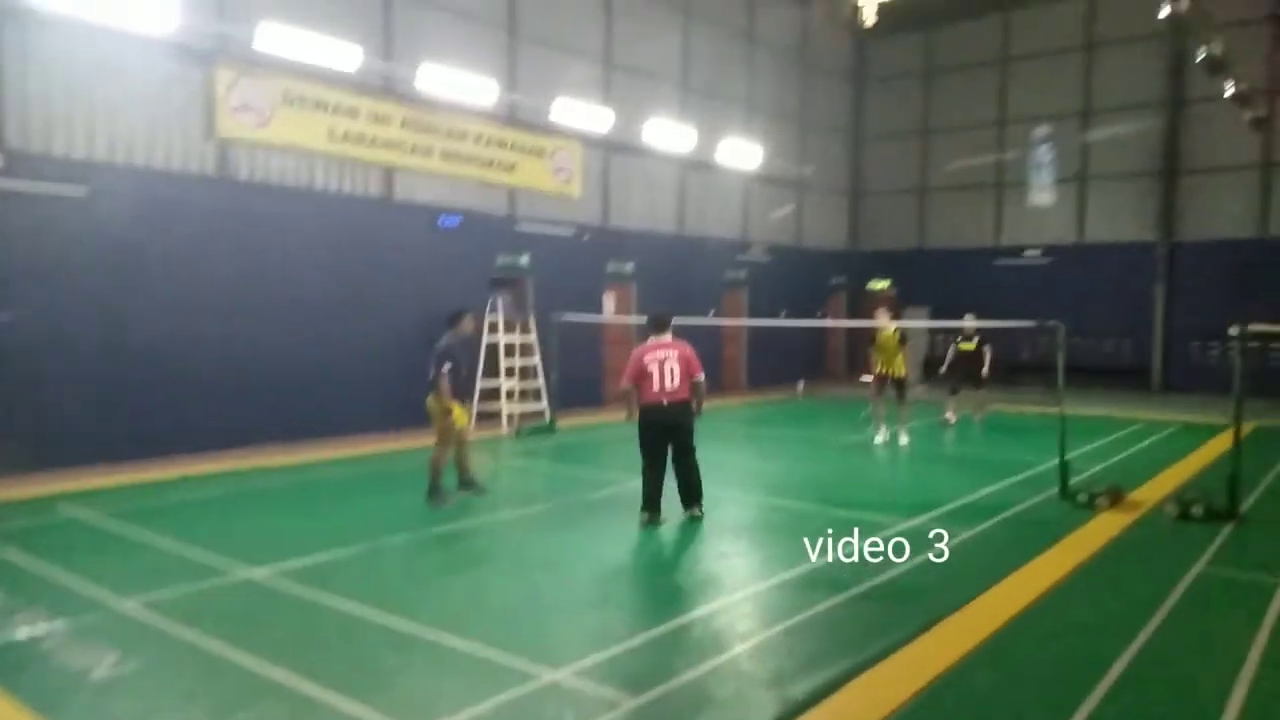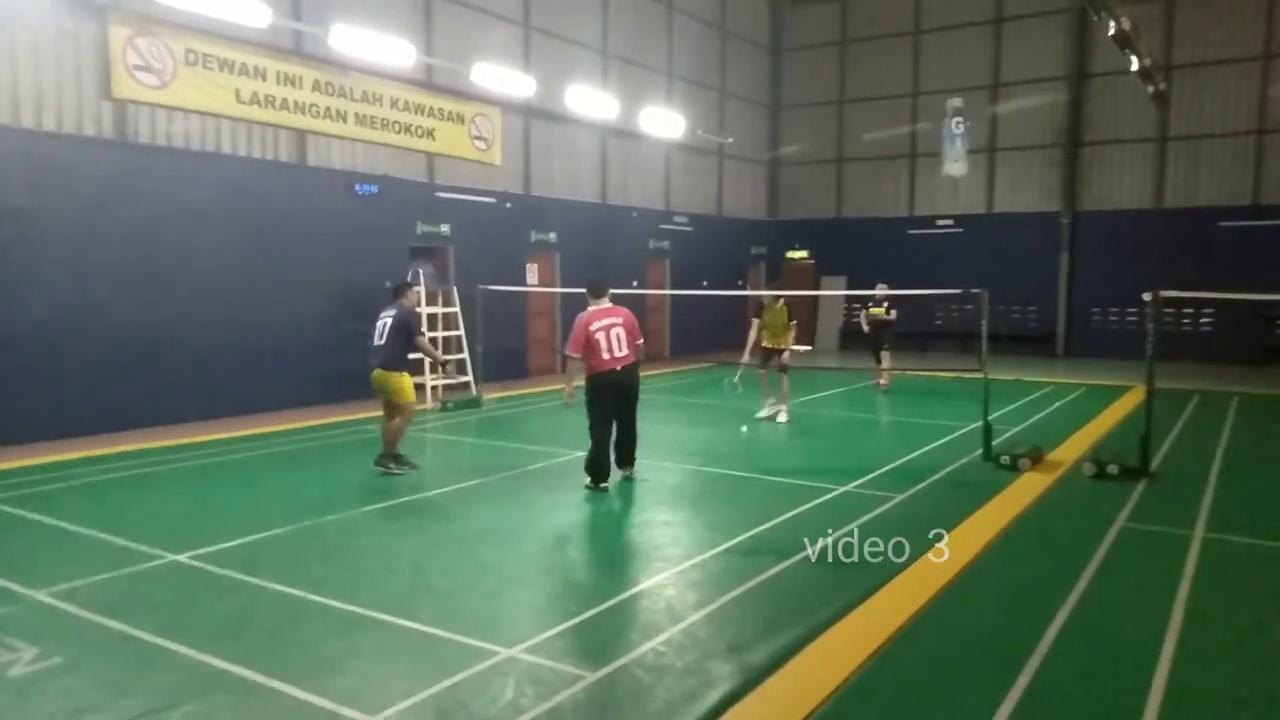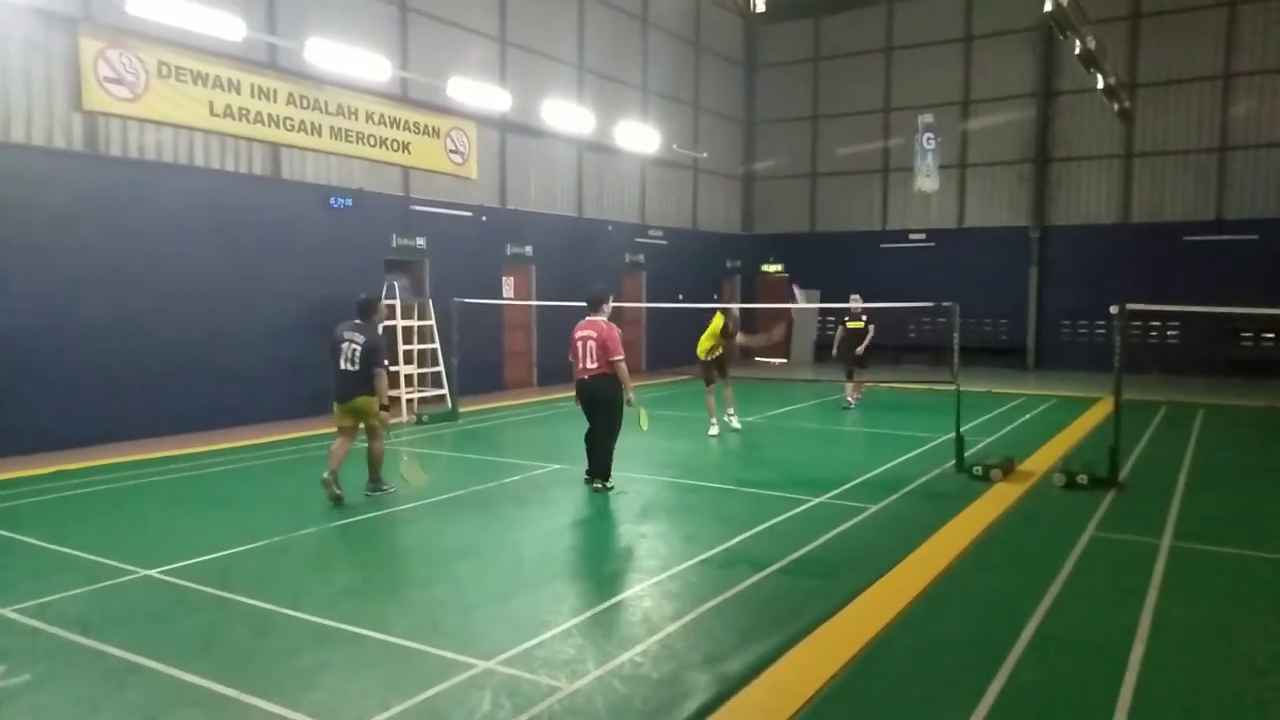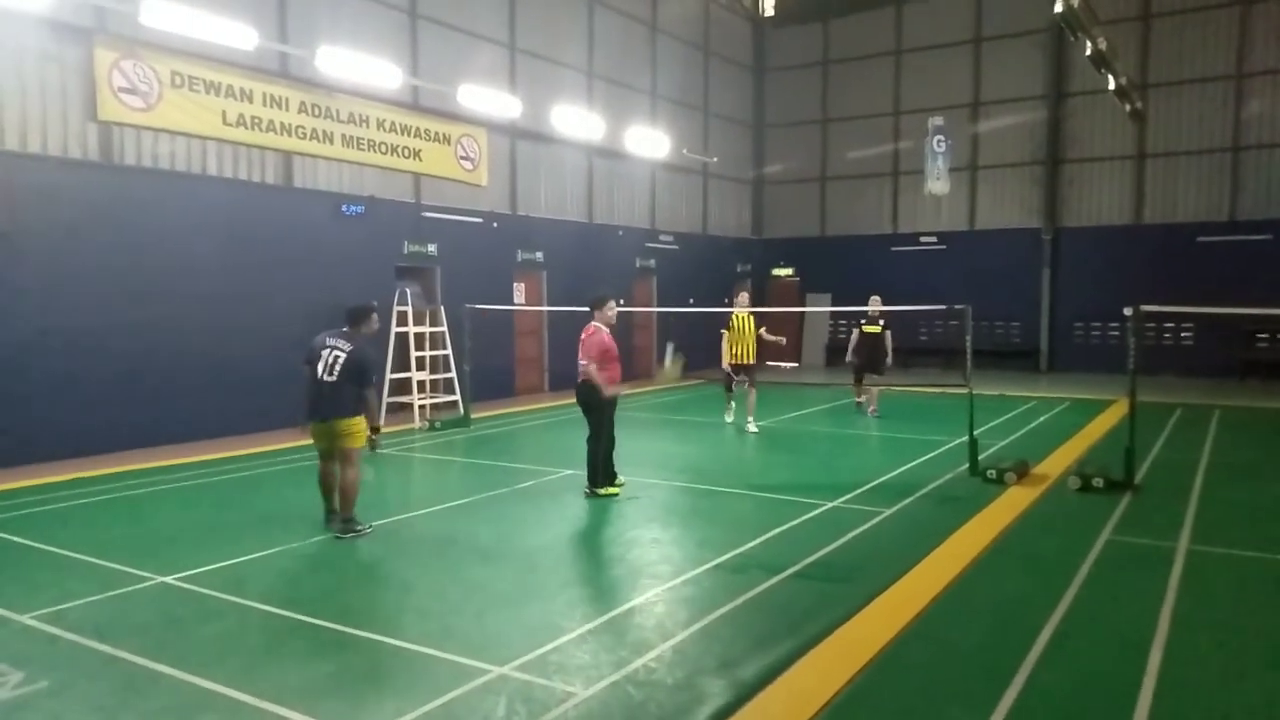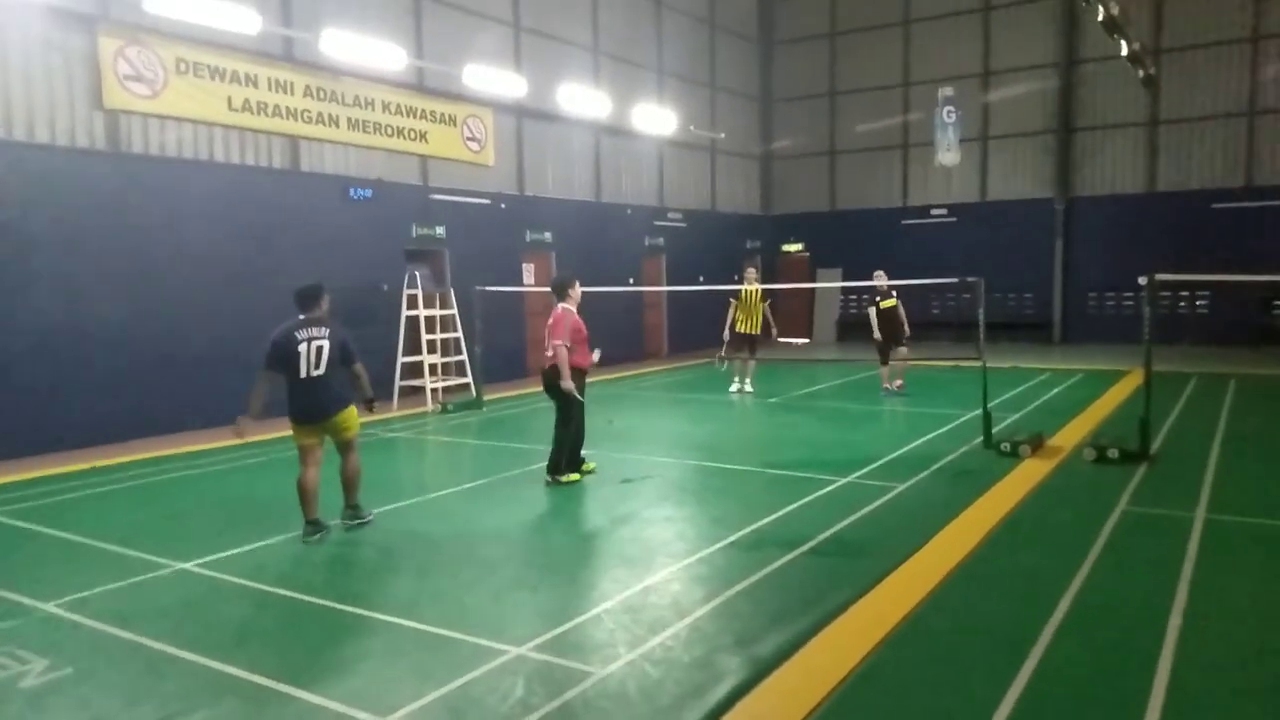
dt=1s
person 1, frame 1
left shoulder: (456, 344)
right shoulder: (448, 346)
right elbow: (443, 379)
right wrist: (448, 409)
left hip: (454, 402)
right hip: (444, 402)
left knee: (463, 440)
right knee: (444, 444)
left ankle: (464, 479)
right ankle: (433, 488)
person 1, frame 2
left shoulder: (384, 314)
right shoulder: (408, 314)
right elbow: (421, 343)
right wrist: (443, 363)
left hip: (376, 370)
right hip: (393, 371)
left knee: (390, 414)
right knee: (405, 413)
left ankle: (392, 457)
right ankle: (385, 456)
person 1, frame 3
left shoulder: (340, 331)
right shoulder: (374, 339)
right elbow: (379, 374)
right wrist: (384, 406)
left hip: (342, 395)
right hip: (367, 396)
left knee: (344, 437)
right knee: (375, 438)
left ankle: (330, 474)
right ankle: (374, 482)
person 1, frame 4
left shoulder: (321, 339)
right shoulder: (362, 353)
left elbow: (310, 374)
right elbow: (369, 395)
right wrist: (374, 428)
left hip: (316, 414)
right hip: (346, 417)
left knee: (326, 461)
right knee: (349, 466)
left ankle: (330, 512)
right ankle: (346, 522)
person 1, frame 5
left shoulder: (282, 336)
right shoulder: (335, 332)
left elbow: (265, 379)
right elbow: (357, 370)
left wrist: (250, 415)
right wrist: (369, 398)
left hip: (303, 412)
right hip: (338, 408)
left knee: (310, 465)
right knee: (350, 452)
left ankle: (313, 524)
right ankle: (353, 510)
person 2, frame 1
left shoulder: (640, 352)
right shoulder: (684, 348)
left elbow: (628, 387)
right elbow: (699, 381)
left wrist: (631, 409)
right wrist: (698, 406)
left hip: (651, 413)
right hip: (680, 410)
left knee: (653, 464)
right knee: (686, 459)
left ankle: (651, 511)
right ankle: (694, 505)
person 2, frame 2
left shoulder: (584, 319)
right shoulder: (625, 313)
left elbow: (574, 356)
right elbow: (639, 345)
left wrist: (569, 385)
right wrist: (636, 366)
left hip: (600, 379)
right hip: (628, 375)
left knee: (601, 429)
right knee: (627, 424)
left ankle: (599, 478)
right ankle: (627, 465)
person 2, frame 3
left shoulder: (578, 328)
right shoulder: (608, 329)
left elbow: (573, 361)
right elbow: (618, 362)
left wrist: (578, 385)
right wrist: (628, 389)
left hip: (584, 384)
right hip: (605, 385)
left knee: (594, 429)
right knee: (607, 433)
left ankle: (592, 472)
right ankle: (601, 478)
person 2, frame 4
left shoulder: (600, 332)
right shoulder: (598, 335)
right elbow: (587, 365)
right wrist: (605, 388)
left hip: (600, 392)
right hip: (596, 394)
left knee: (606, 436)
right knee: (600, 437)
left ankle: (609, 476)
right ankle: (596, 484)
person 2, frame 5
left shoulder: (562, 313)
right shoulder: (567, 316)
right elbow: (560, 346)
left wrist: (588, 358)
right wrist: (567, 378)
left hip: (557, 373)
right hip: (566, 377)
left knee: (575, 421)
right knee: (568, 423)
left ankle: (576, 463)
right ankle: (556, 472)
